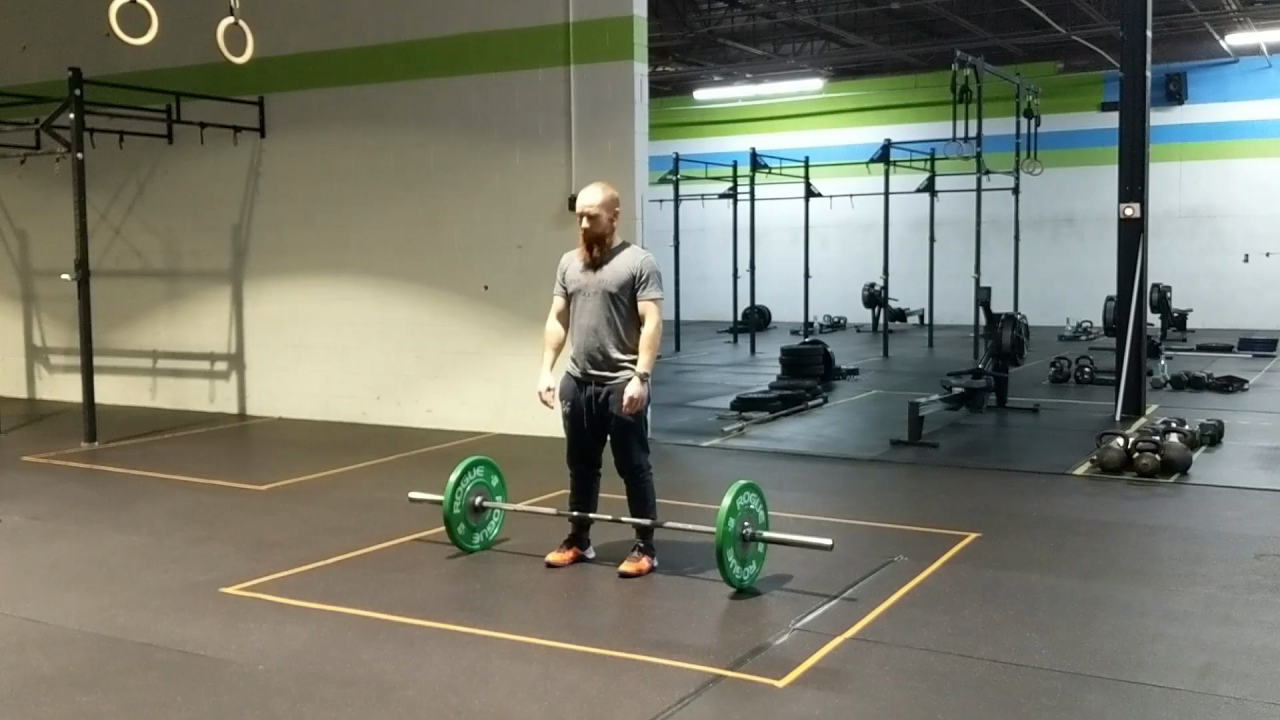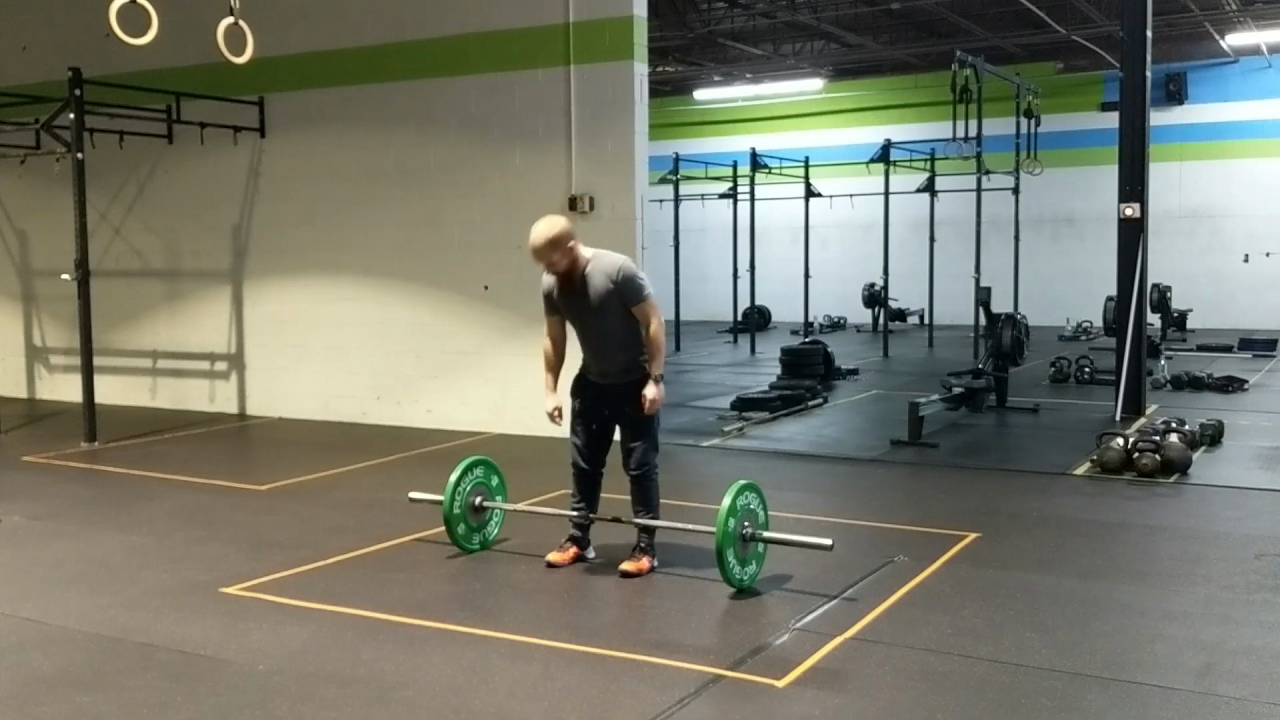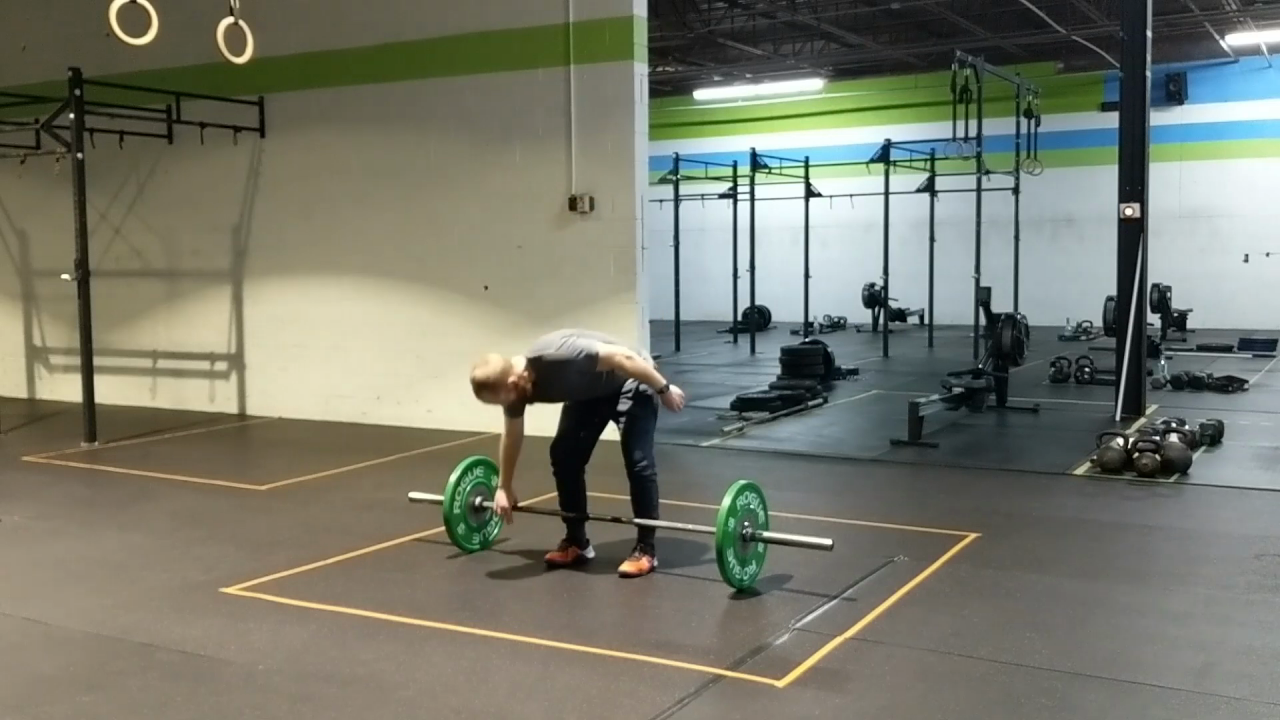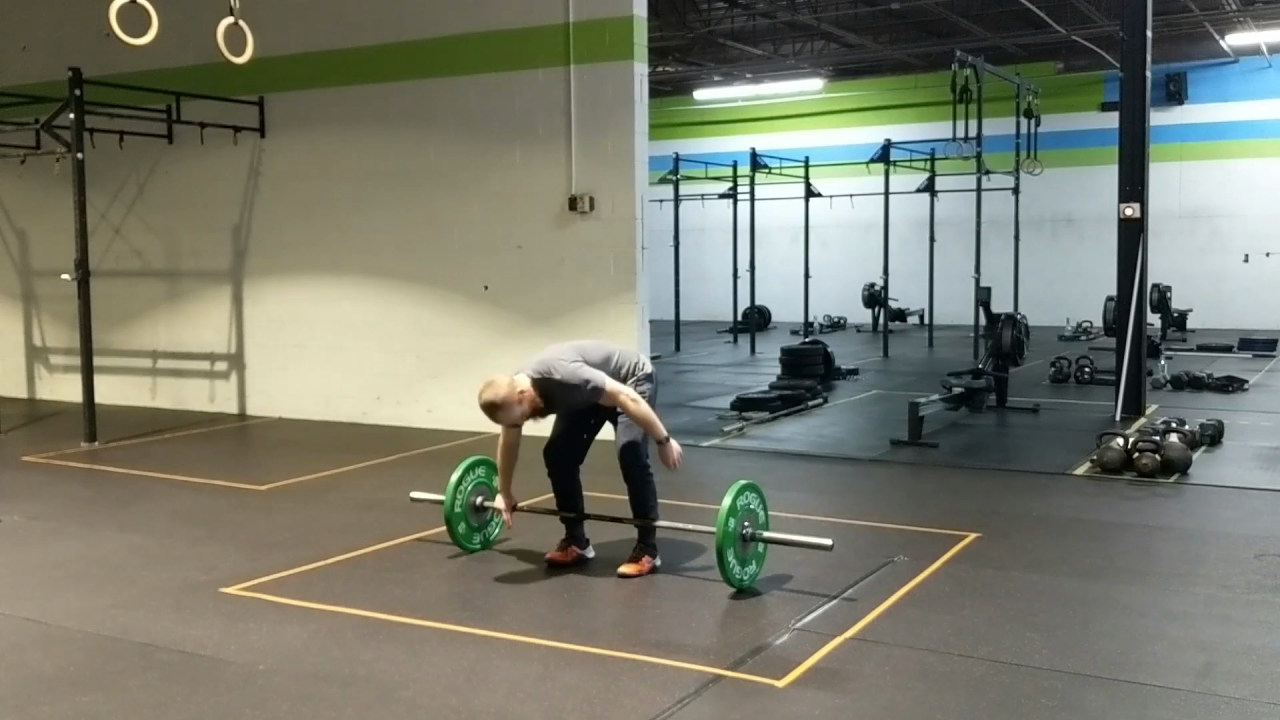
dt=0.5s
person 1, frame 1
left shoulder: (638, 262)
right shoulder: (568, 263)
left elbow: (652, 323)
right elbow: (558, 319)
left wrist: (641, 377)
right wrist: (546, 370)
left hip: (622, 385)
right hip: (577, 382)
left knee: (633, 467)
right knee: (581, 466)
left ankle: (645, 548)
right ankle: (579, 540)
person 1, frame 2
left shoulder: (618, 269)
right shoulder: (552, 283)
left elbow: (653, 322)
right elbow: (554, 337)
left wrist: (654, 380)
right wrist: (551, 390)
left hip: (636, 383)
right hip: (591, 384)
left knee: (640, 465)
right knee: (584, 464)
left ankle: (646, 548)
right ankle: (579, 541)
person 1, frame 3
left shoulder: (558, 354)
right shoulder: (515, 384)
left elbow: (622, 357)
right elbow: (512, 437)
left wrist: (664, 389)
right wrist: (504, 488)
left hip: (630, 383)
right hip: (588, 394)
left knee: (638, 462)
right knee: (563, 456)
left ankle: (646, 549)
right ankle: (576, 541)
person 1, frame 4
left shoulder: (562, 375)
right shoulder: (510, 396)
left elbow: (629, 399)
right elbow: (509, 444)
left wrist: (665, 442)
right wrist: (504, 493)
left hip: (632, 378)
right hip: (587, 394)
left knee: (631, 459)
right knee: (557, 456)
left ankle: (647, 551)
right ankle: (576, 542)
